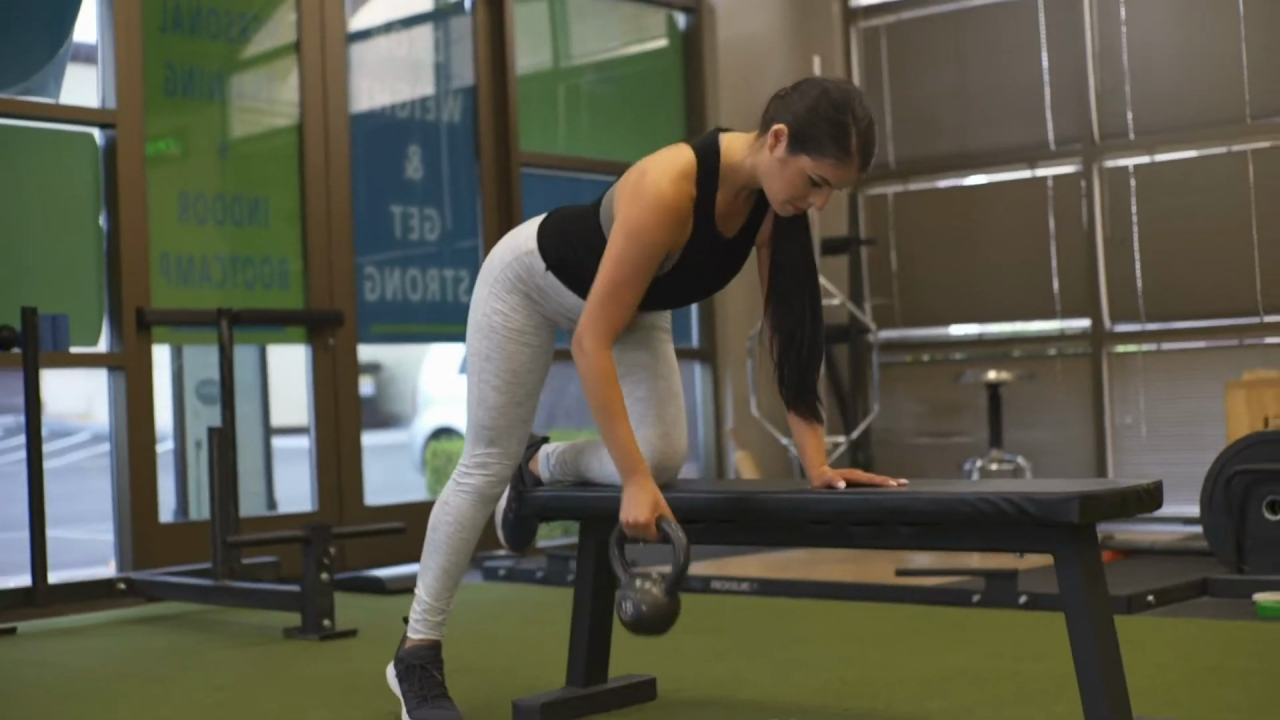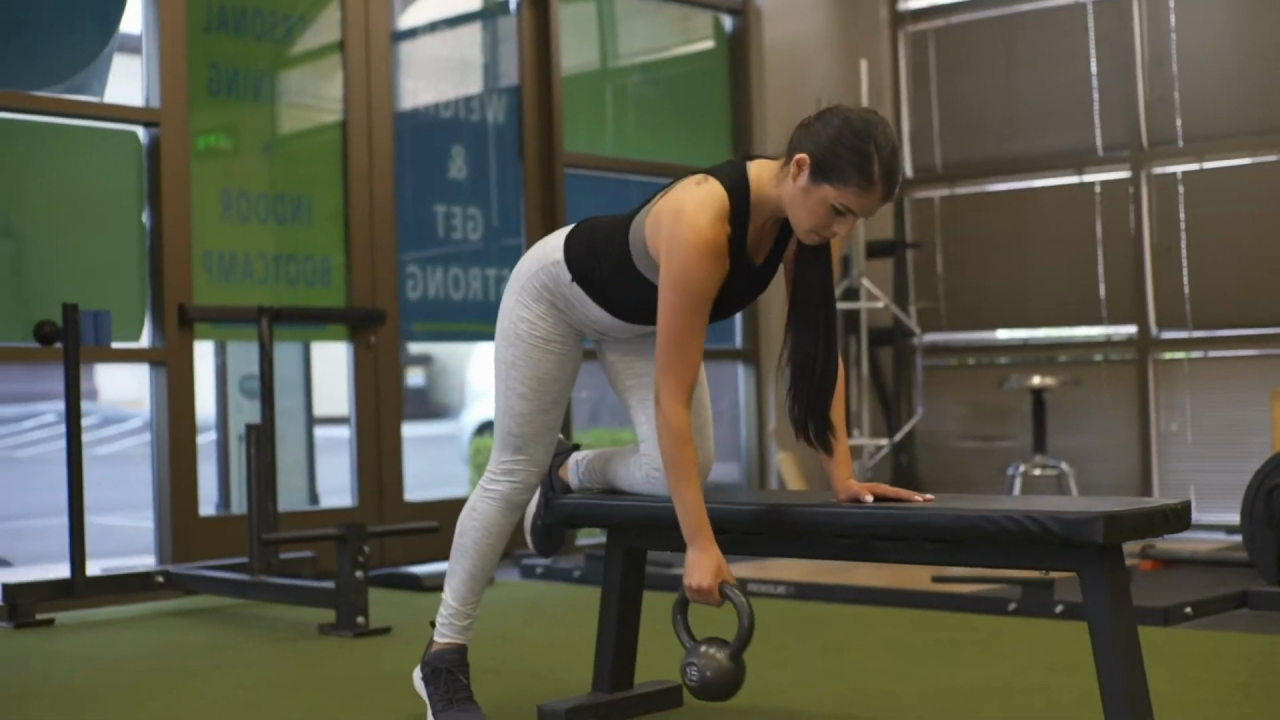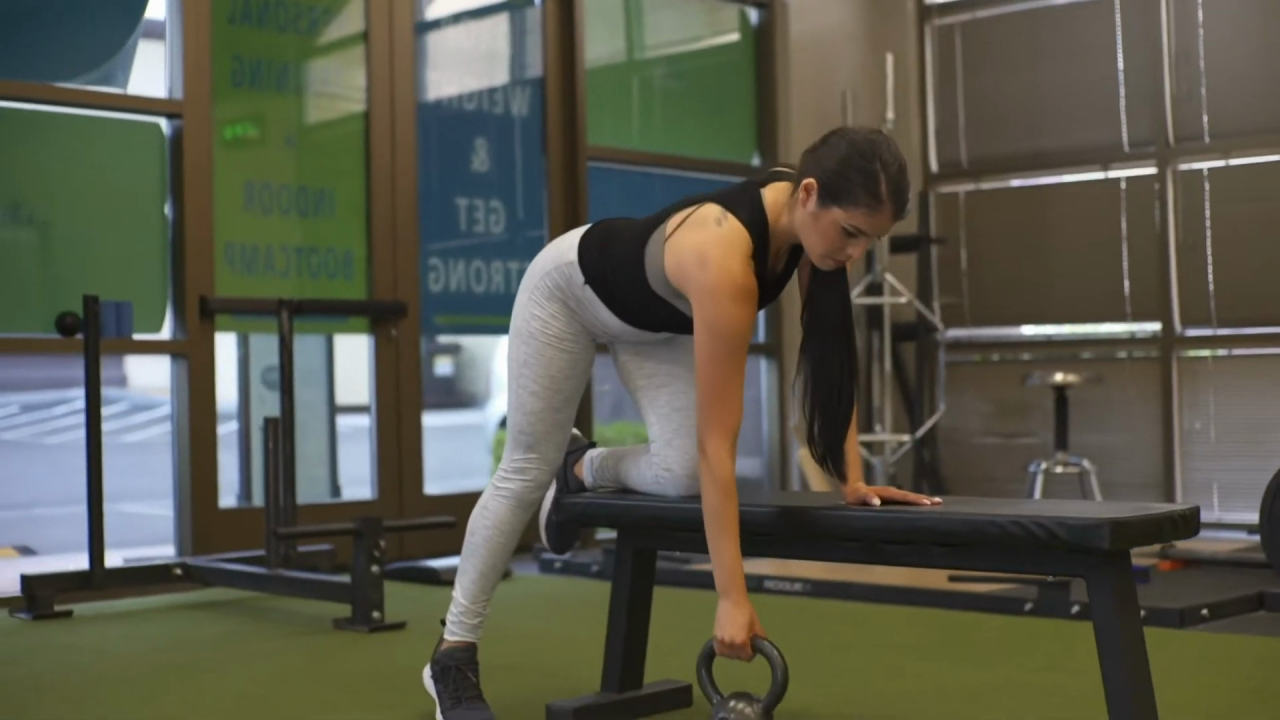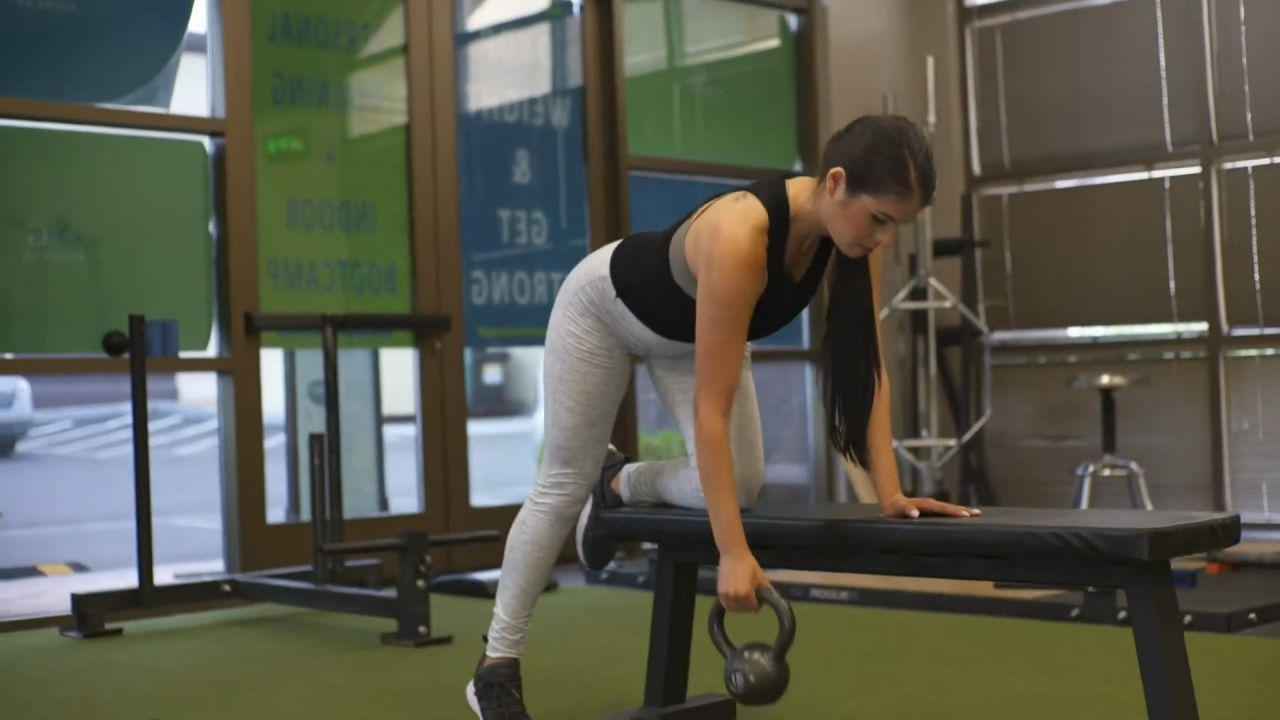
dt=0.4s
person 1, frame 1
left shoulder: (781, 197)
right shoulder: (668, 189)
left elbow: (790, 331)
right elbow: (591, 340)
left wrist: (817, 464)
right wrist: (632, 484)
left hip: (630, 301)
right hip: (533, 281)
left knee: (661, 460)
right knee: (487, 465)
left ankle: (541, 466)
right ankle: (417, 651)
person 1, frame 2
left shoulder: (806, 209)
right shoulder: (700, 224)
left elbow: (819, 348)
right elbow: (671, 398)
left wrist: (843, 477)
right wrist: (699, 545)
left hip: (643, 313)
right hip: (559, 290)
left knee: (684, 473)
right knee: (515, 472)
left ankle: (571, 472)
right ankle: (443, 655)
person 1, frame 3
left shoulder: (812, 220)
right shoulder: (724, 260)
left elbow: (832, 354)
right elbow: (716, 441)
left wrist: (852, 478)
right wrist: (732, 597)
left hip: (660, 316)
right hip: (572, 289)
left knee: (684, 476)
right knee: (527, 471)
left ankle: (584, 468)
right ankle: (452, 654)
person 1, frame 4
left shoulder: (845, 223)
right shoulder: (740, 238)
left elbow: (865, 366)
right elbow: (710, 411)
left wrist: (889, 491)
right wrist: (732, 553)
left hip: (694, 325)
right hip: (606, 307)
left knee: (734, 488)
right knee: (562, 488)
left ankle: (620, 483)
right ankle: (495, 669)
